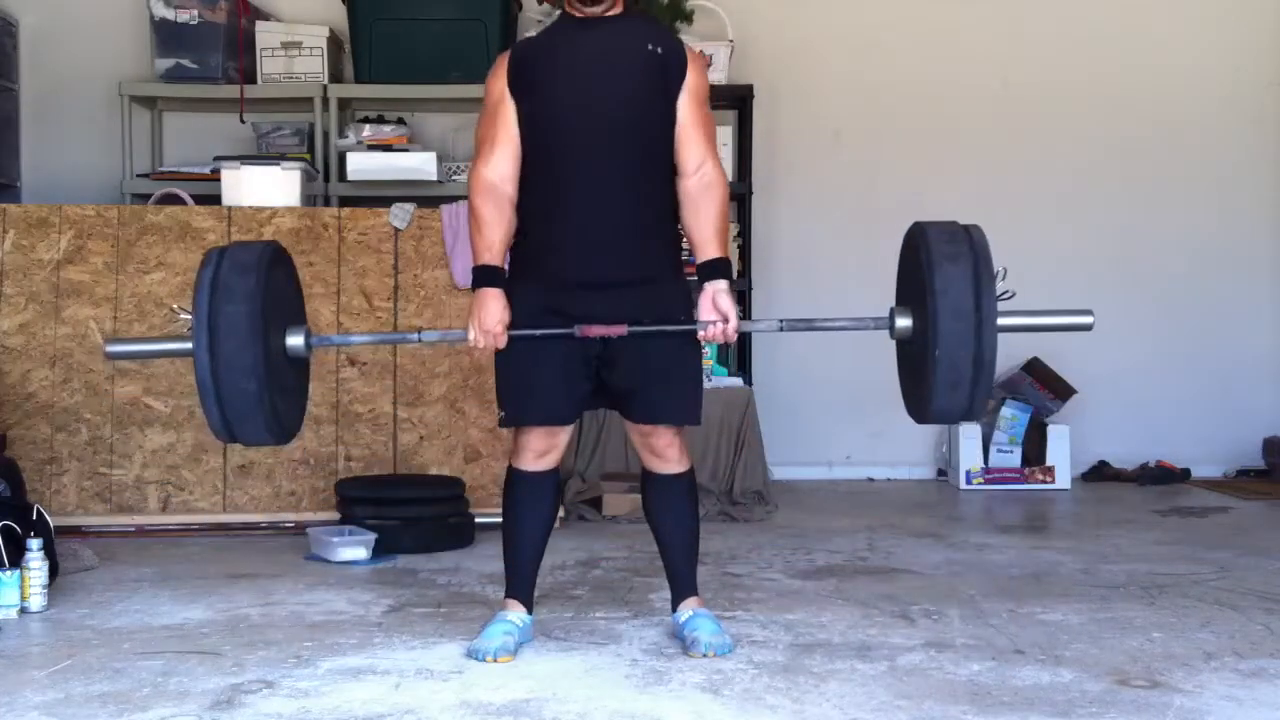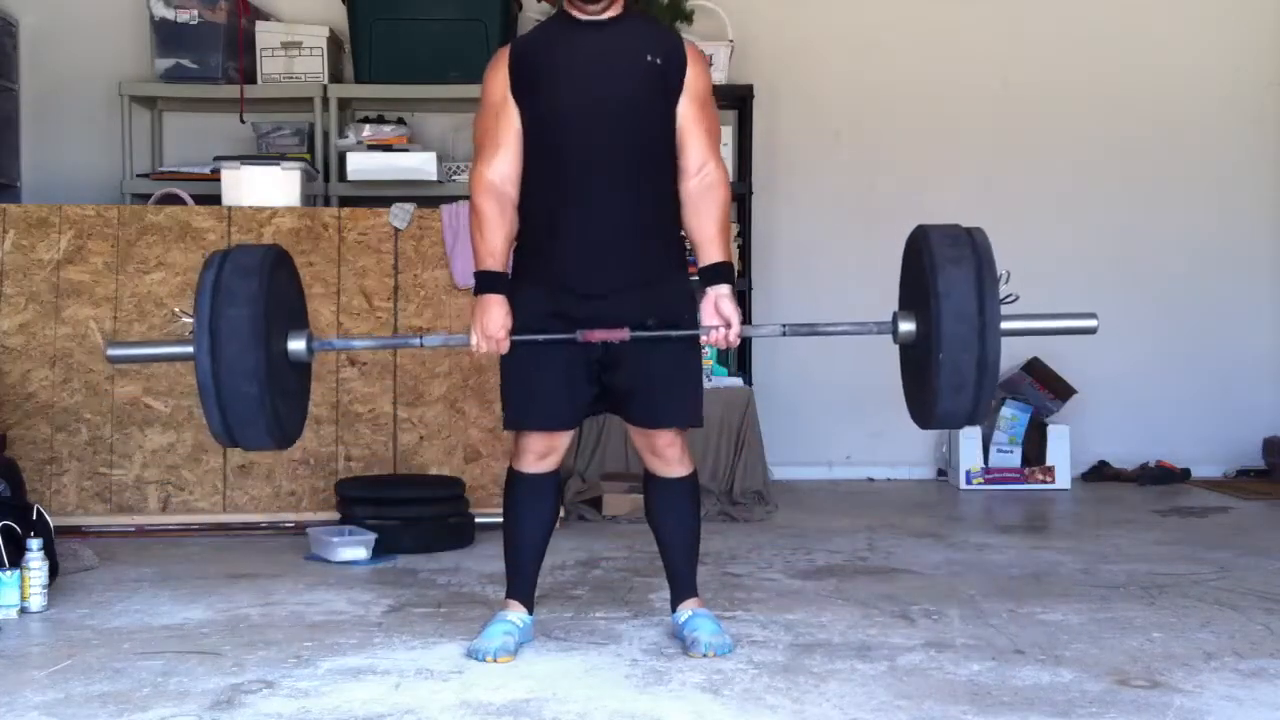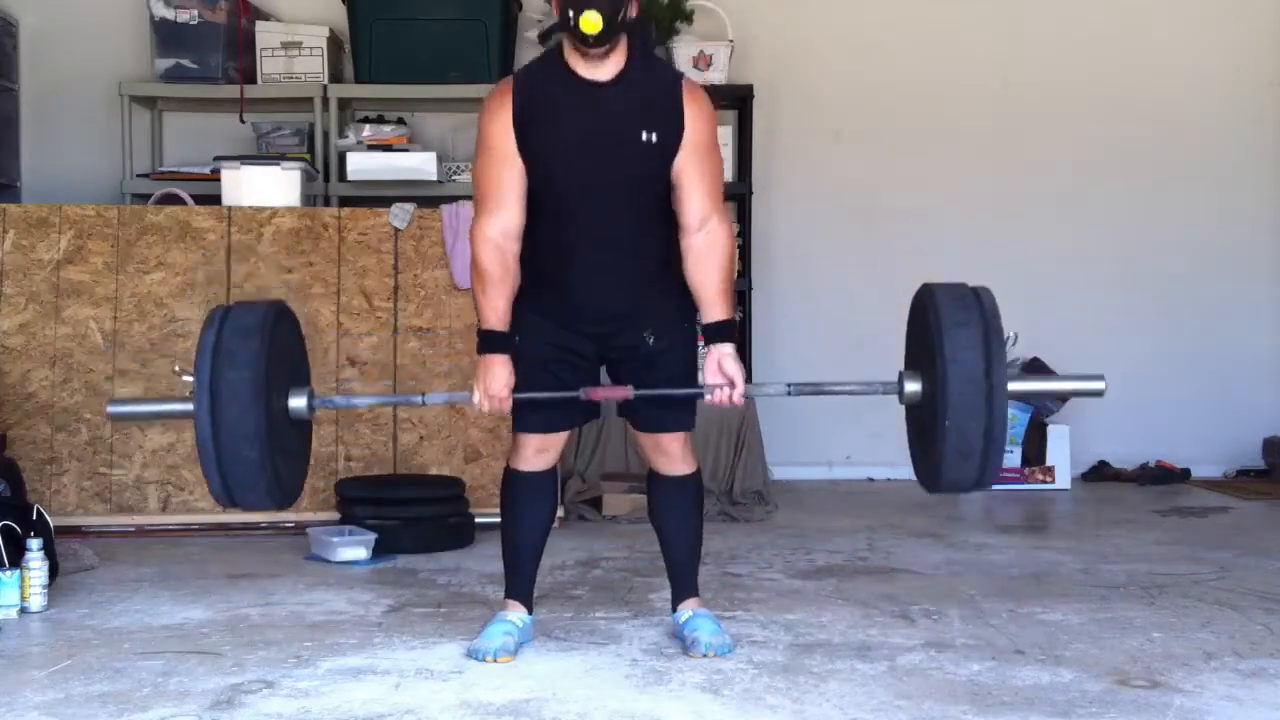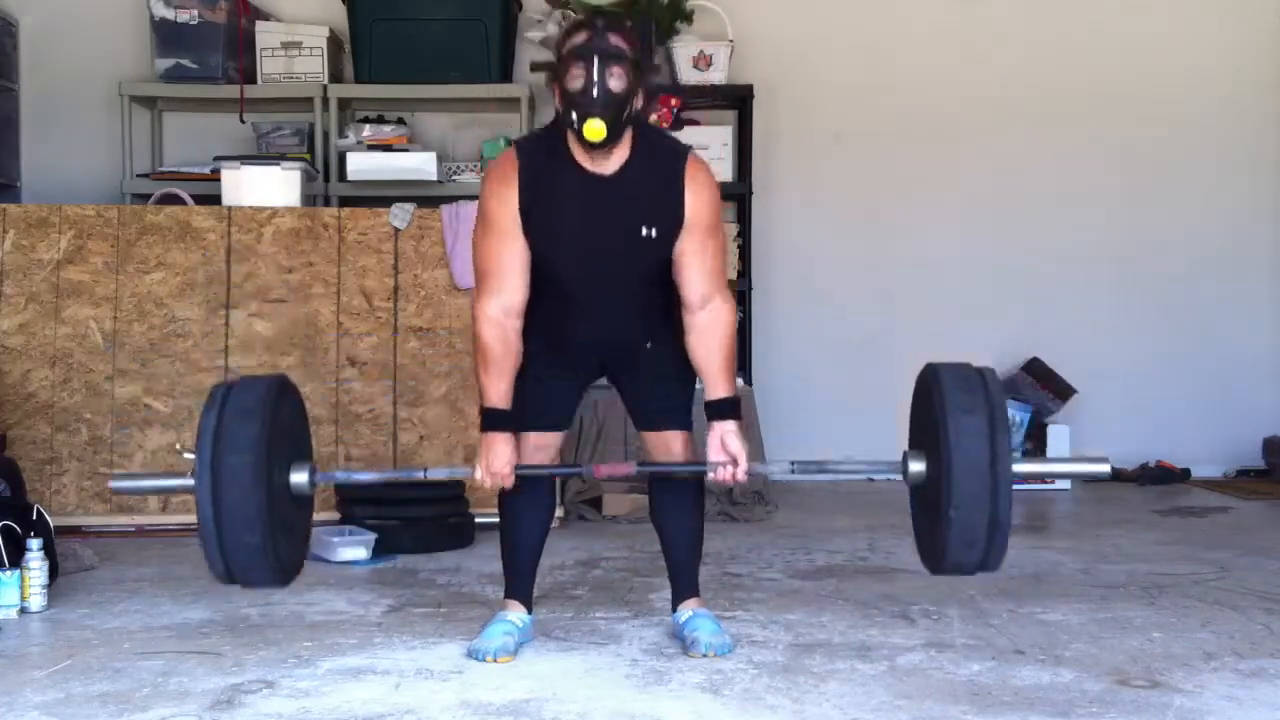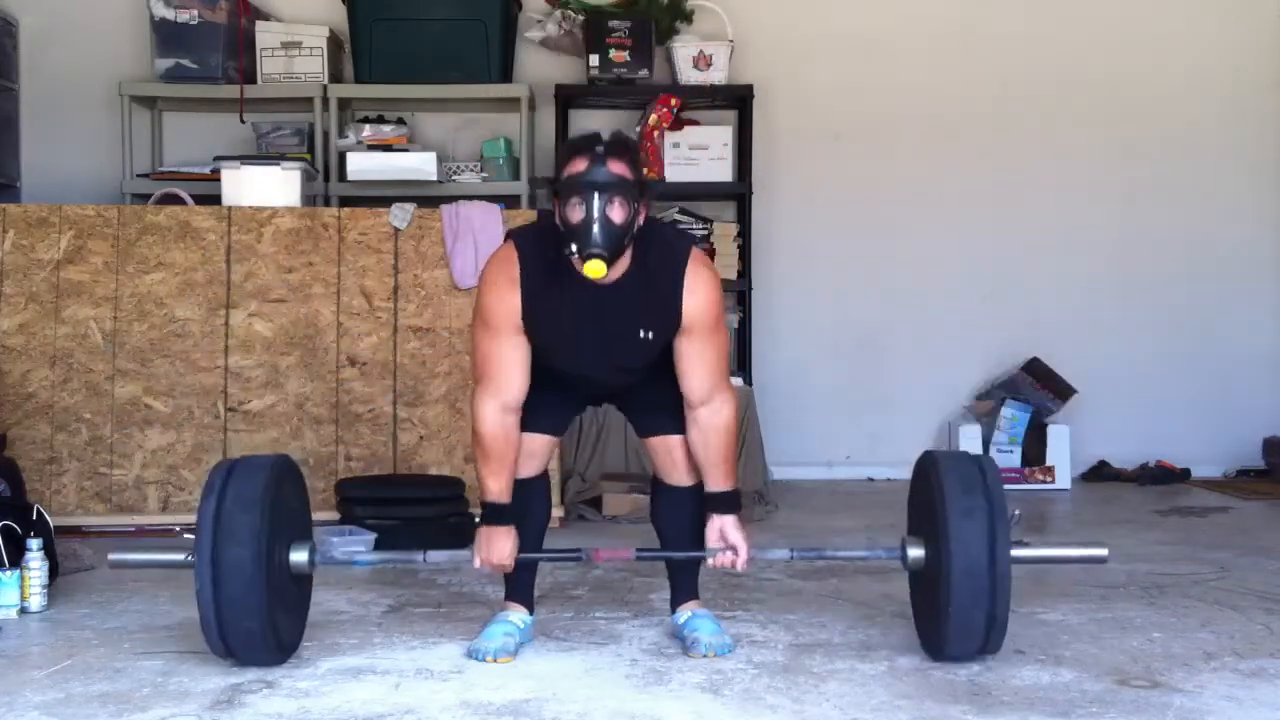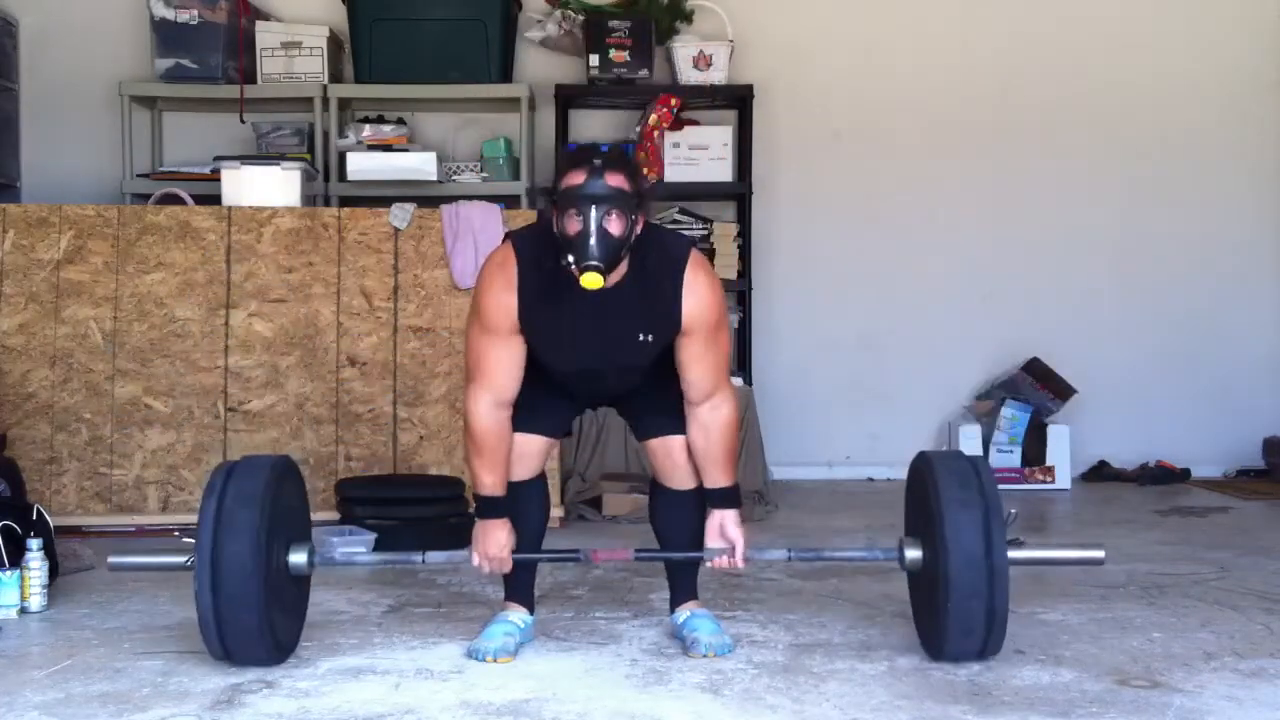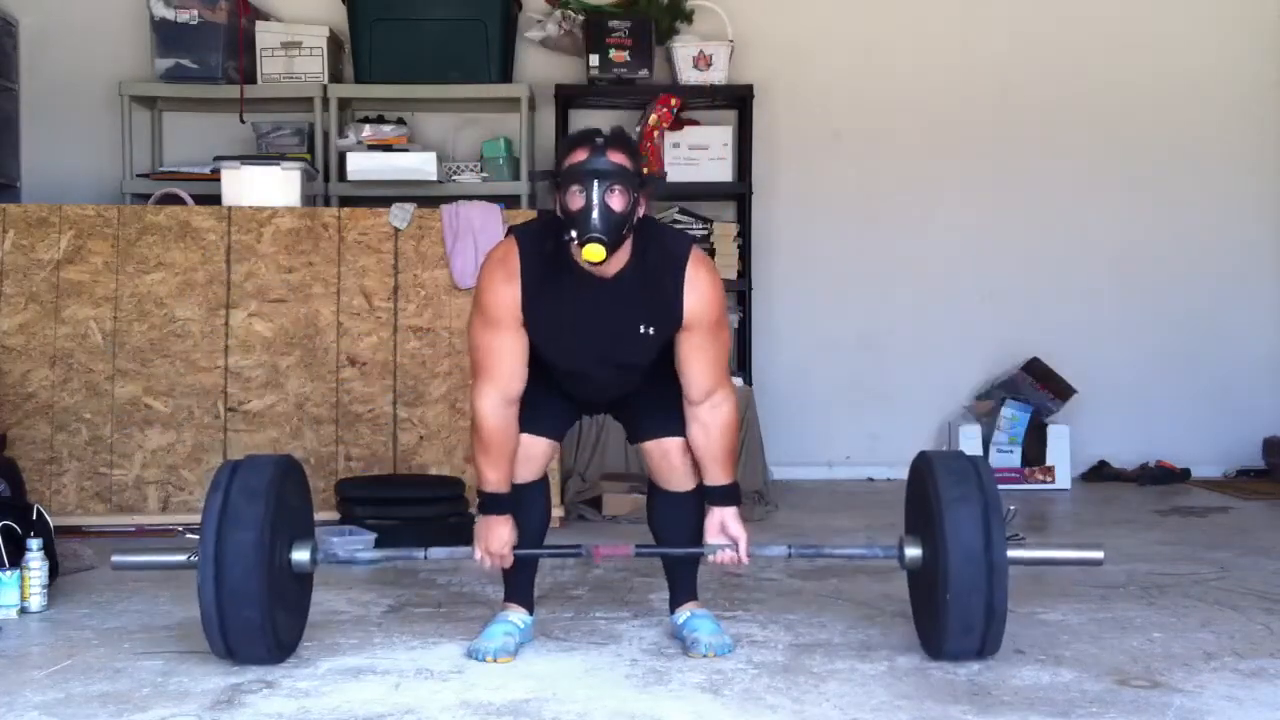
dt=0.2s
person 1, frame 1
right shoulder: (520, 62)
left elbow: (699, 169)
right elbow: (495, 177)
left wrist: (715, 275)
right wrist: (488, 283)
left hip: (651, 293)
right hip: (544, 295)
left knee: (663, 445)
right knee: (536, 447)
left ankle: (688, 603)
right ankle: (516, 608)
person 1, frame 2
right shoulder: (518, 59)
left elbow: (701, 171)
right elbow: (496, 179)
left wrist: (718, 280)
right wrist: (490, 289)
left hip: (654, 294)
right hip: (546, 297)
left knee: (666, 447)
right knee: (536, 449)
left ankle: (688, 604)
right ankle: (517, 608)
person 1, frame 3
left shoulder: (678, 98)
right shoulder: (514, 100)
left elbow: (704, 224)
right elbow: (498, 231)
left wrist: (720, 335)
right wrist: (493, 348)
left hip: (652, 309)
right hip: (548, 313)
left knee: (670, 447)
right knee: (533, 449)
left ankle: (688, 604)
right ankle: (516, 608)
person 1, frame 4
left shoulder: (684, 175)
right shoulder: (515, 175)
left elbow: (706, 304)
right elbow: (500, 310)
left wrist: (725, 415)
right wrist: (495, 428)
left hip: (649, 329)
right hip: (551, 333)
left knee: (673, 448)
right knee: (531, 450)
left ankle: (688, 605)
right ankle: (516, 609)
person 1, frame 5
left shoulder: (687, 272)
right shoulder: (513, 269)
left elbow: (708, 400)
right elbow: (499, 402)
left wrist: (723, 507)
right wrist: (496, 517)
left hip: (649, 370)
right hip: (552, 371)
left knee: (678, 459)
right knee: (524, 457)
left ankle: (688, 606)
right ankle: (517, 609)
person 1, frame 6
left shoulder: (689, 278)
right shoulder: (509, 272)
left elbow: (709, 401)
right elbow: (489, 401)
left wrist: (724, 504)
right wrist: (490, 511)
left hip: (649, 372)
right hip: (547, 373)
left knee: (679, 457)
right knee: (518, 455)
left ankle: (687, 606)
right ankle: (517, 609)
person 1, frame 7
left shoulder: (689, 274)
right shoulder: (511, 267)
left elbow: (708, 398)
right elbow: (496, 397)
left wrist: (722, 501)
right wrist: (493, 508)
left hip: (648, 375)
right hip: (549, 375)
left knee: (675, 459)
right knee: (522, 458)
left ankle: (687, 607)
right ankle: (516, 609)
